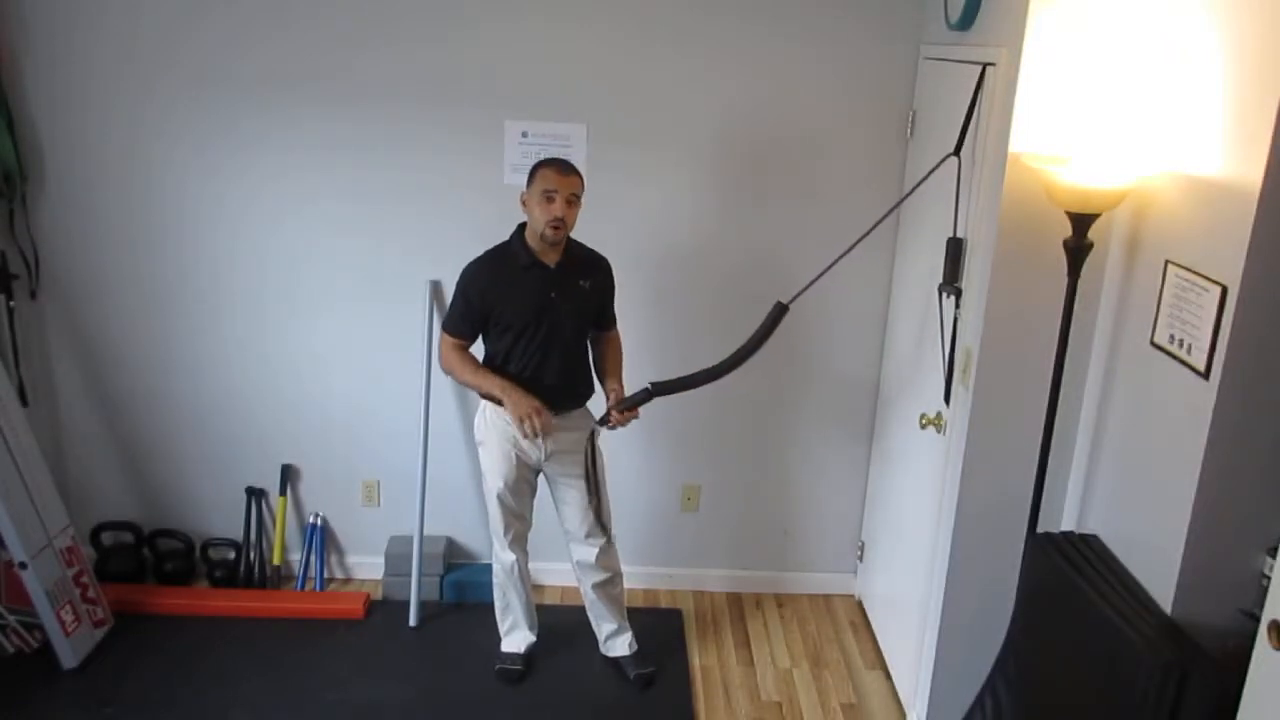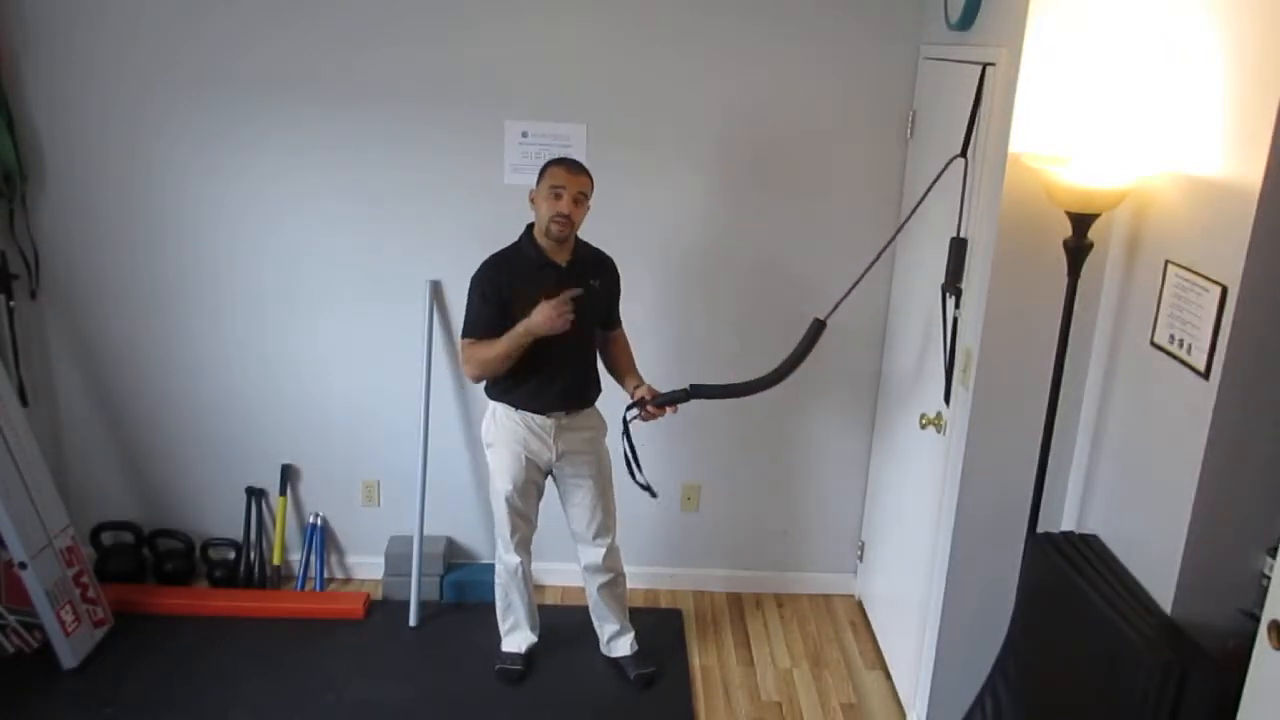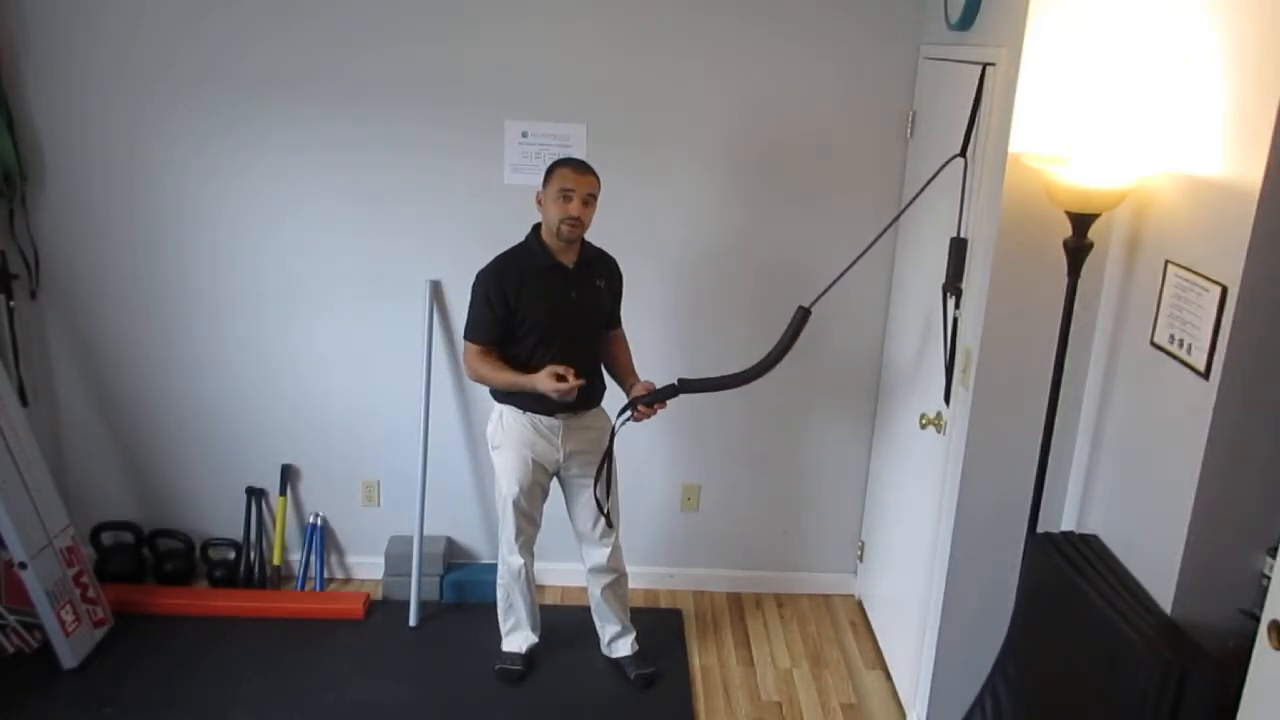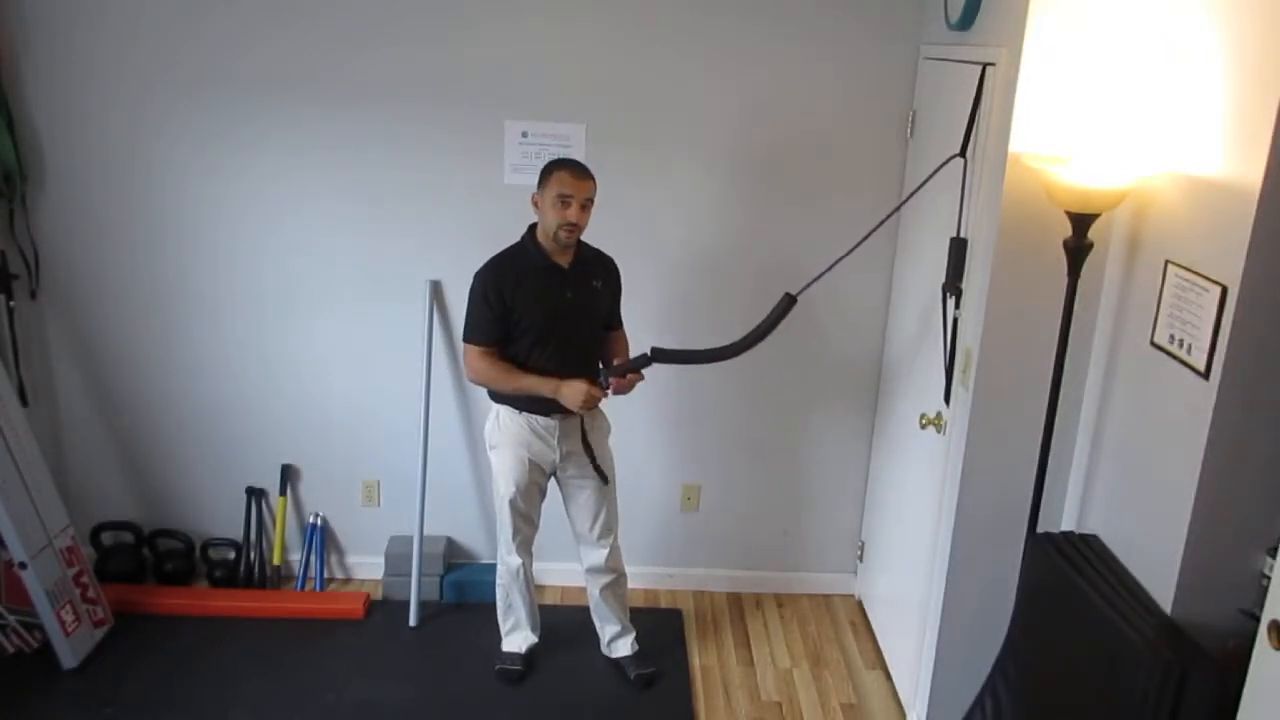
dt=0.4s
person 1, frame 1
left shoulder: (595, 269)
right shoulder: (485, 272)
left elbow: (605, 337)
right elbow: (451, 352)
left wrist: (614, 390)
right wrist: (509, 394)
left hip: (574, 423)
right hip: (506, 424)
left knee: (594, 540)
right knee: (509, 544)
left ankle: (618, 642)
right ankle: (516, 639)
person 1, frame 2
left shoulder: (601, 268)
right shoulder: (498, 272)
right elbow: (473, 365)
left wrist: (634, 384)
right wrist: (530, 327)
left hip: (581, 424)
right hip: (515, 424)
left knee: (599, 543)
right knee: (513, 544)
left ankle: (619, 642)
right ankle: (517, 640)
person 1, frame 3
left shoulder: (605, 269)
right shoulder: (502, 274)
right elbow: (475, 362)
left wrist: (632, 384)
right wrist: (533, 381)
left hip: (588, 424)
right hip: (522, 425)
left knee: (602, 543)
right knee: (516, 545)
left ankle: (619, 642)
right ankle: (517, 640)
person 1, frame 4
left shoulder: (603, 269)
right shoulder: (499, 274)
right elbow: (478, 365)
left wrist: (622, 367)
right wrist: (557, 387)
left hip: (585, 425)
right hip: (518, 426)
left knee: (601, 544)
right knee: (515, 546)
left ankle: (619, 642)
right ankle: (517, 640)
